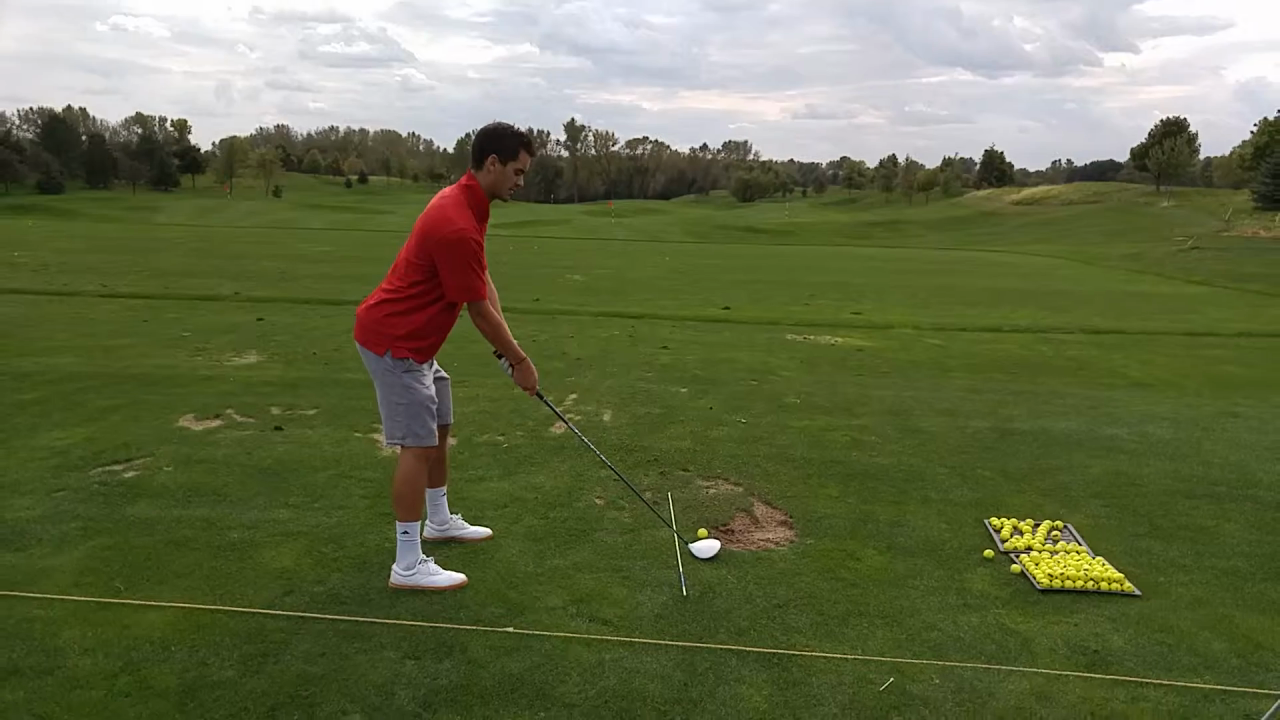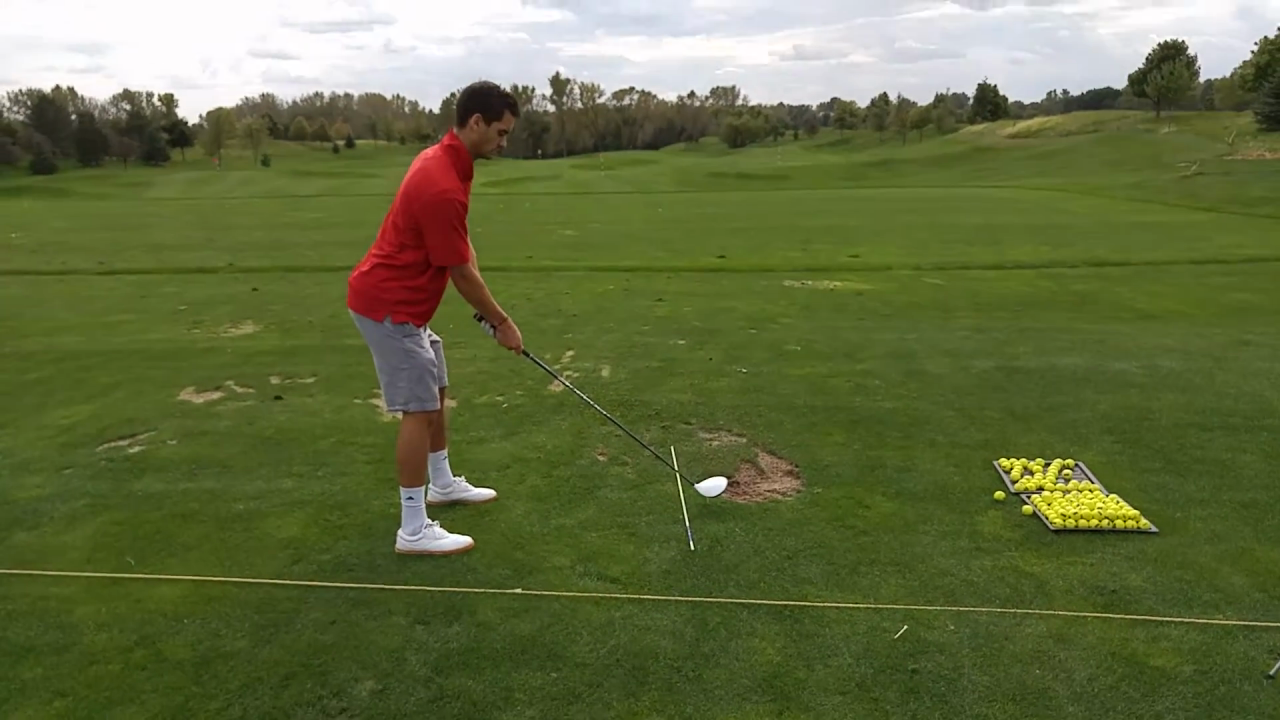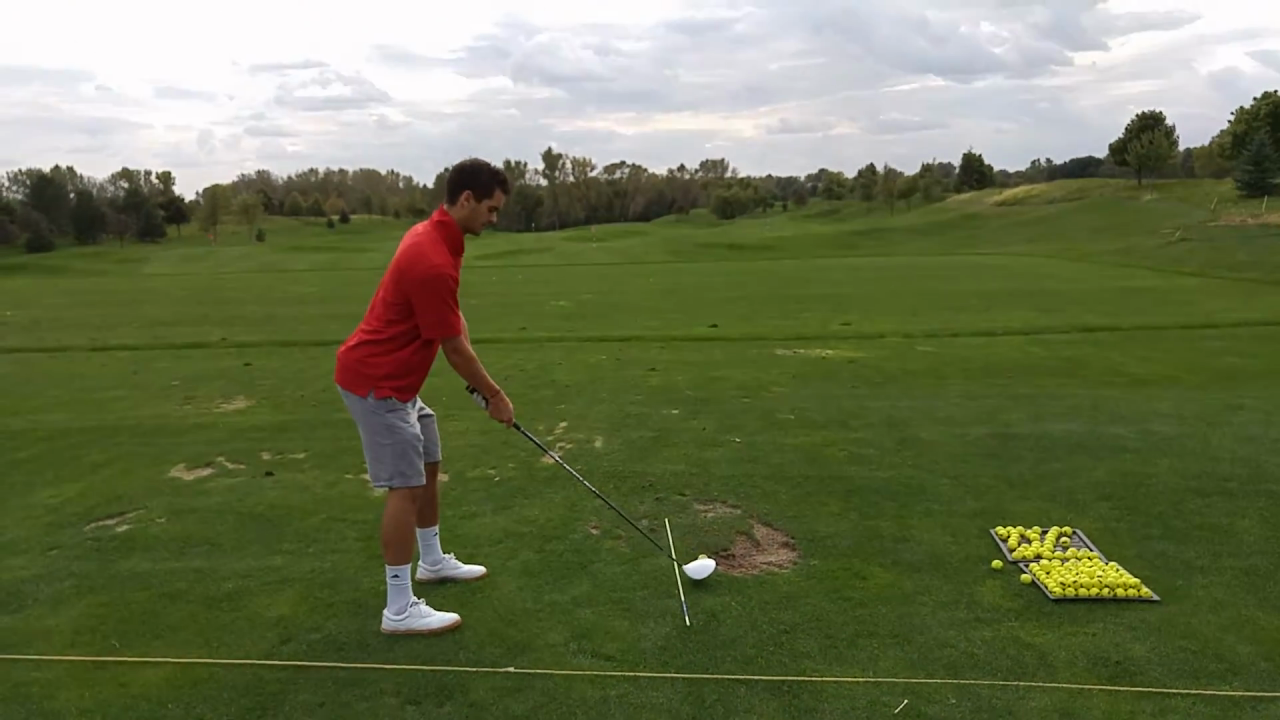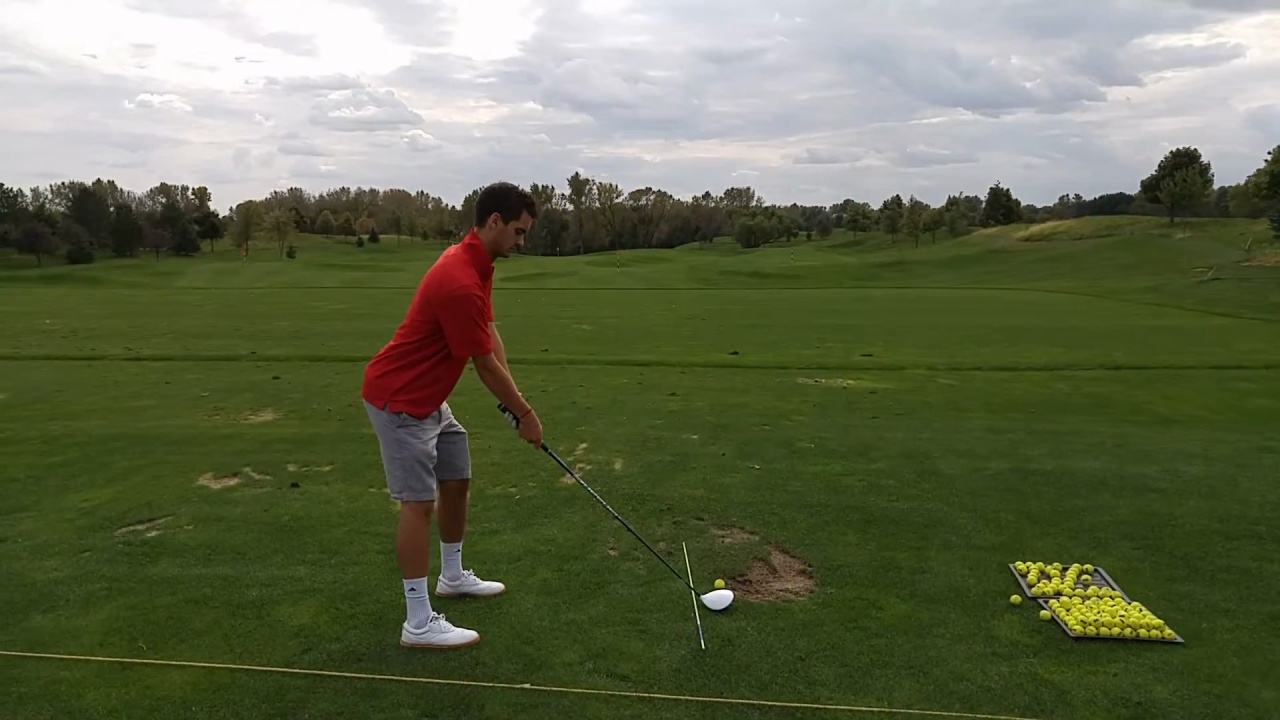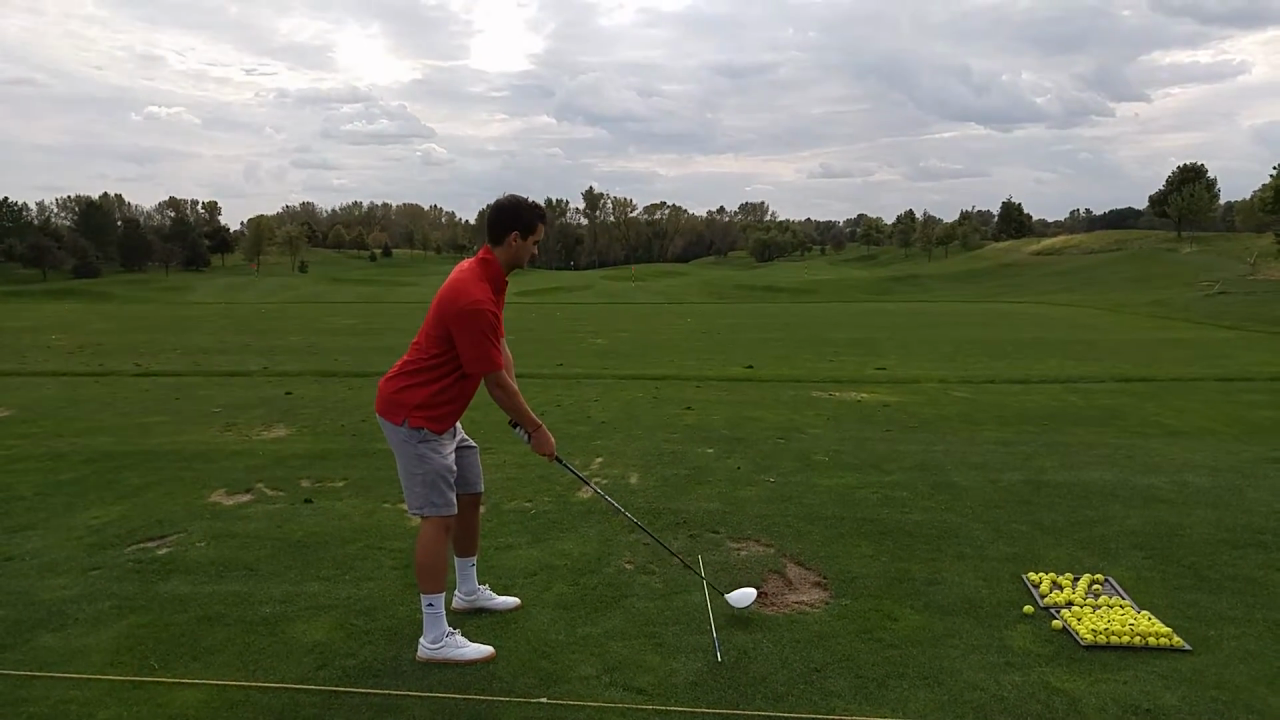
dt=1s
person 1, frame 1
left shoulder: (464, 201)
right shoulder: (457, 226)
left elbow: (483, 285)
right elbow: (478, 310)
left wrist: (505, 346)
right wrist: (519, 361)
left hip: (409, 337)
right hip: (392, 341)
left knee: (438, 429)
right knee: (417, 444)
left ankle: (439, 521)
right ankle: (408, 565)
person 1, frame 2
left shoulder: (441, 158)
right shoulder: (443, 186)
left elbow: (461, 250)
right elbow: (460, 273)
left wrist: (487, 308)
right wrist: (502, 322)
left hip: (399, 300)
right hip: (389, 307)
left knee: (435, 393)
right knee: (418, 409)
left ankle: (442, 483)
right ankle: (414, 530)
person 1, frame 3
left shoulder: (433, 234)
right shoulder: (432, 261)
left elbow: (454, 320)
right elbow: (453, 347)
left wrist: (480, 381)
right wrist: (494, 395)
left hip: (391, 376)
right hip: (375, 382)
left knee: (427, 468)
right knee: (405, 487)
left ankle: (432, 561)
right ankle: (399, 609)
person 1, frame 4
left shoulder: (475, 262)
right shoulder: (459, 282)
left elbow: (489, 334)
right elbow: (485, 364)
left wrist: (513, 396)
right wrist: (524, 413)
left hip: (427, 396)
right hip: (398, 399)
left knee: (456, 482)
right knee: (418, 502)
left ankle: (453, 576)
right ankle: (418, 623)
person 1, frame 5
left shoulder: (486, 275)
right shoulder: (473, 298)
left elbow: (500, 349)
right elbow: (496, 381)
left wrist: (522, 414)
right wrist: (536, 429)
left hip: (438, 410)
right hip: (413, 414)
left knee: (469, 497)
right knee: (438, 516)
left ankle: (468, 591)
right ankle: (434, 639)
